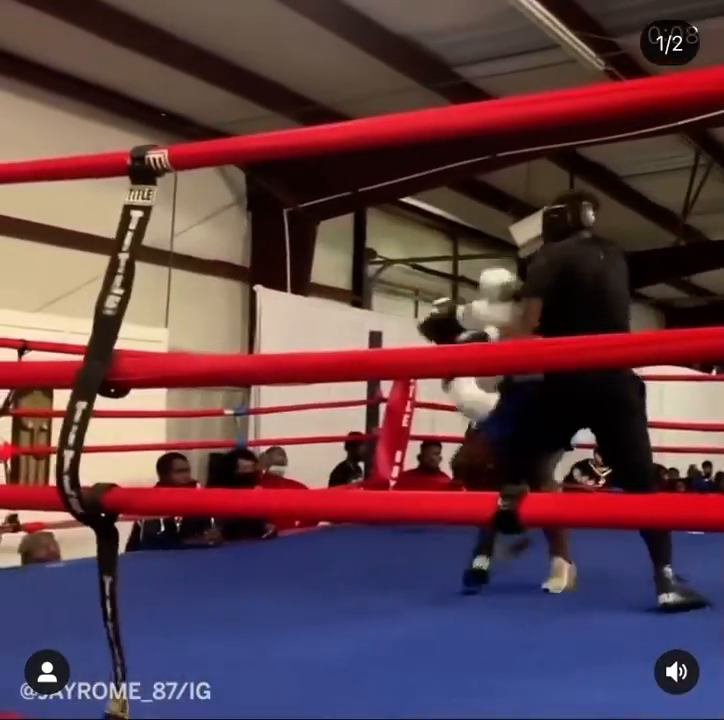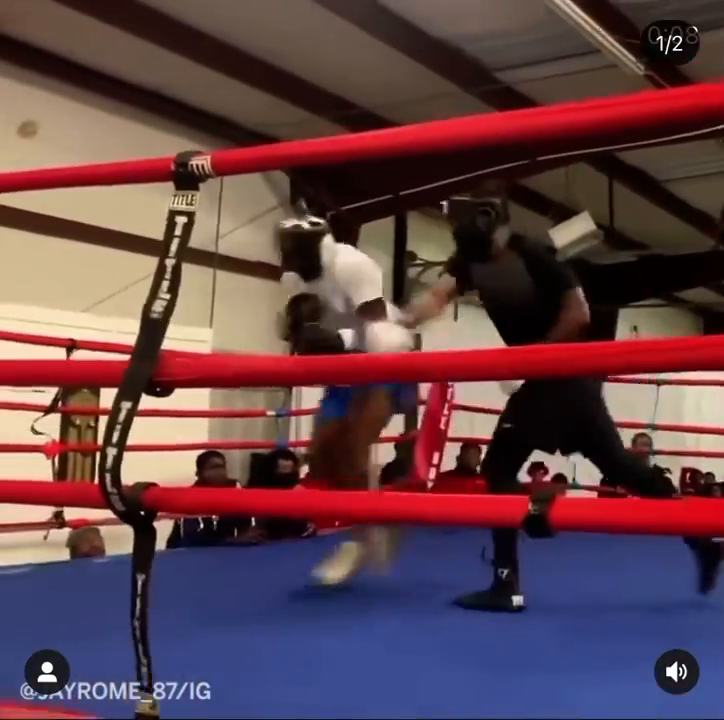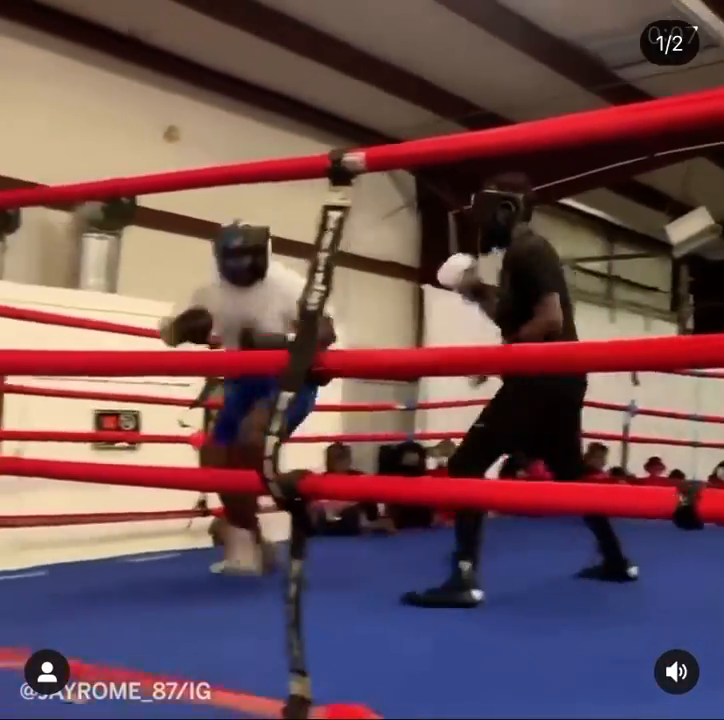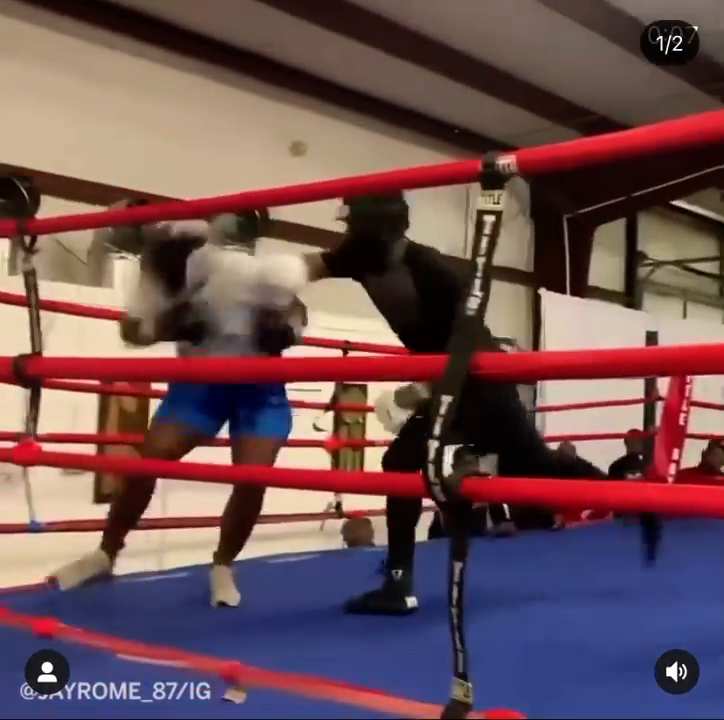
dt=0.5s
person 1, frame 1
left shoulder: (552, 258)
right shoulder: (615, 259)
left elbow: (527, 323)
left hip: (567, 381)
right hip: (618, 382)
left knee: (515, 467)
right knee: (640, 484)
right ankle: (667, 582)
person 1, frame 2
left shoulder: (532, 252)
right shoulder: (469, 261)
left elbow: (578, 313)
right elbow: (437, 296)
right wrist: (409, 320)
left hip: (562, 373)
right hip: (559, 374)
left knee: (498, 470)
right knee: (619, 465)
left ankle: (507, 584)
person 1, frame 3
left shoulder: (528, 252)
right shoulder: (530, 253)
left elbow: (552, 318)
right elbow: (522, 314)
right wrist: (474, 289)
left hip: (542, 375)
right hip: (562, 376)
left knee: (467, 463)
right knee: (567, 470)
left ankle: (464, 577)
right ankle: (616, 558)
person 1, frame 4
left shoulder: (434, 266)
right shoulder: (364, 259)
left elbow: (471, 337)
right elbow: (310, 267)
left wrist: (427, 386)
left hip: (478, 381)
right hip: (466, 383)
left knee: (401, 465)
right knee: (536, 462)
left ankle: (399, 585)
person 2, frame 1
left shoulder: (485, 310)
right shoulder: (464, 341)
left wrist: (489, 336)
right hip: (515, 394)
left knee: (537, 474)
right knee: (465, 464)
left ankle: (562, 561)
person 2, frame 2
left shoulder: (350, 264)
right shoulder: (295, 278)
left elbow: (376, 322)
right elbow: (292, 333)
left wrist: (341, 338)
right wrist: (297, 315)
left hip: (386, 358)
left knee: (353, 442)
right knee: (322, 457)
left ankle: (357, 542)
right ankle: (371, 539)
person 2, frame 3
left shoulder: (287, 285)
right shoulder: (213, 290)
left elbow: (325, 339)
right elbow: (172, 334)
left wrist: (282, 344)
right wrist: (187, 327)
right hip: (244, 381)
left knee: (250, 443)
right knee: (222, 463)
left ankle: (241, 533)
right ankle: (253, 544)
person 2, frame 4
left shoulder: (246, 273)
right shoulder: (155, 277)
left elbow: (297, 312)
right elbow: (131, 330)
left wrist: (285, 328)
right wrist: (162, 329)
left hip: (257, 383)
right hip: (198, 379)
left knee: (252, 480)
right knee: (149, 461)
left ankle: (223, 568)
right ankle: (106, 556)
